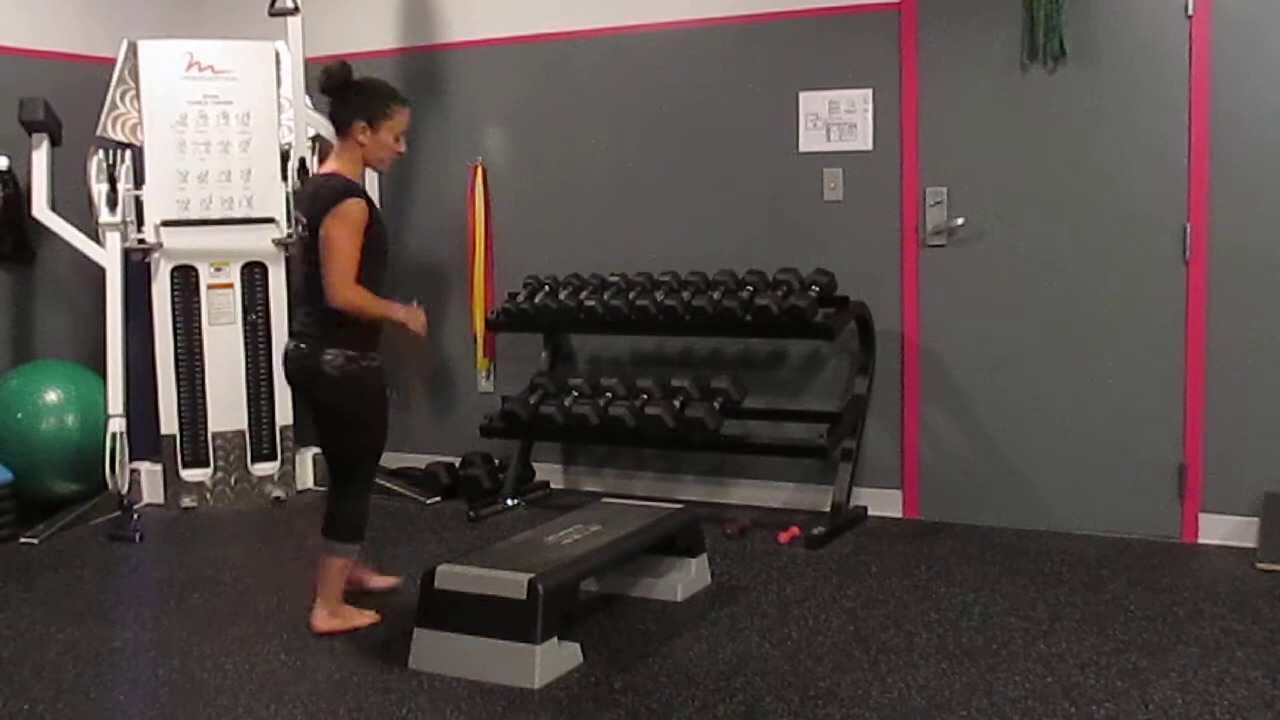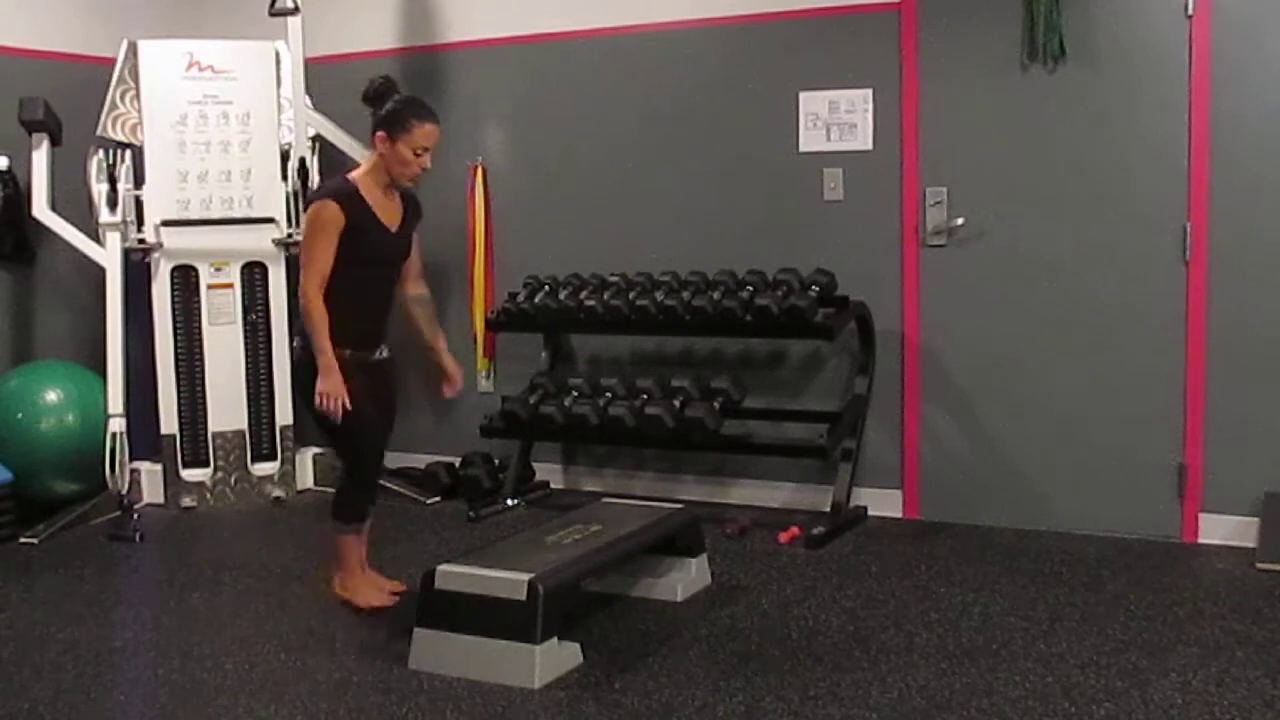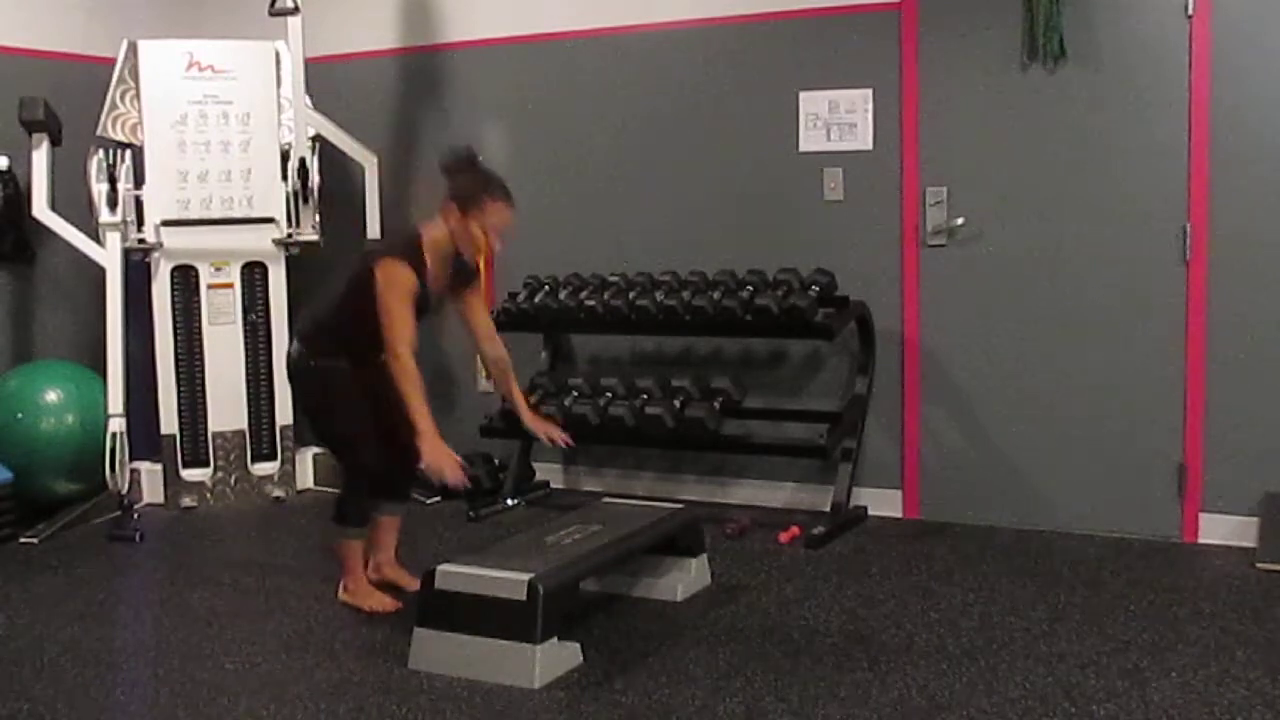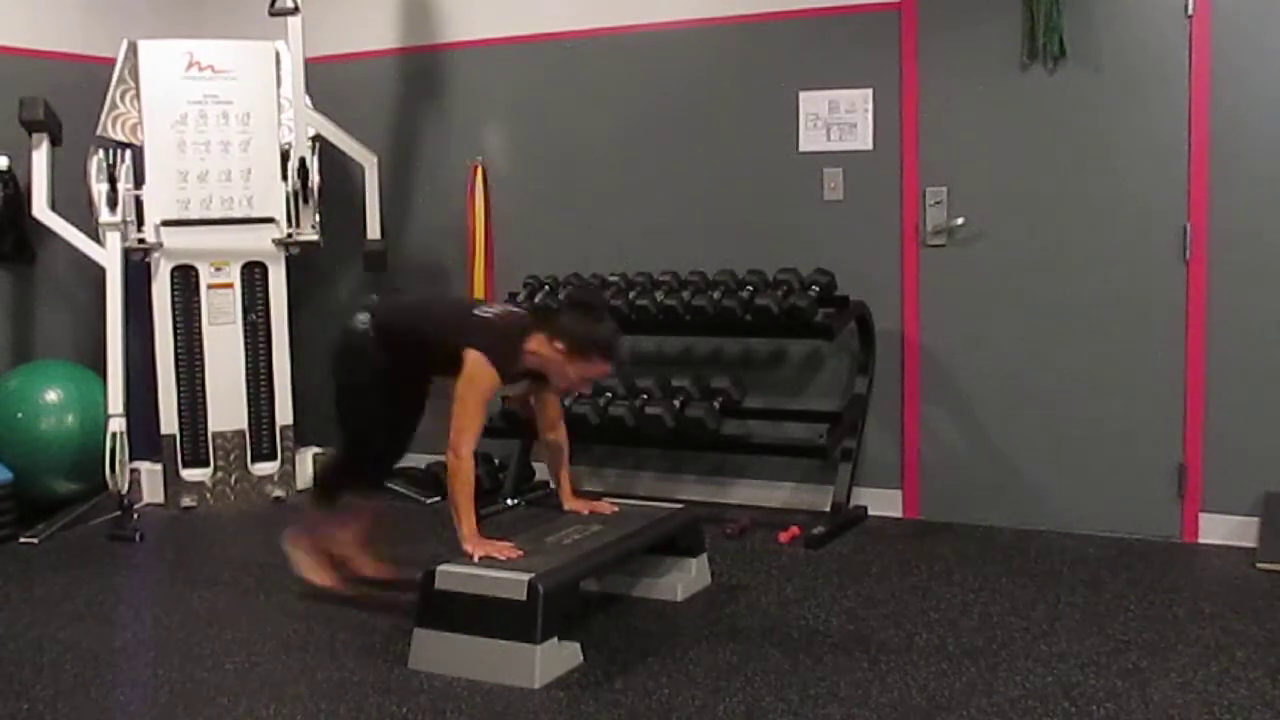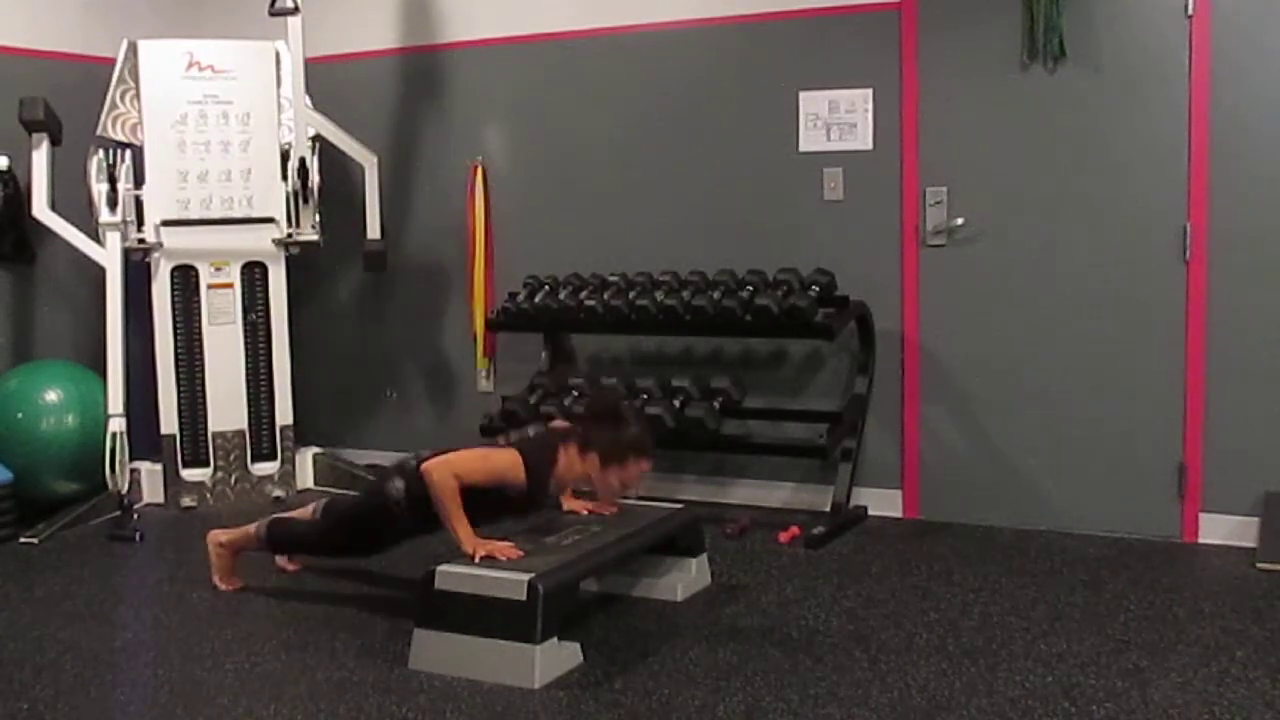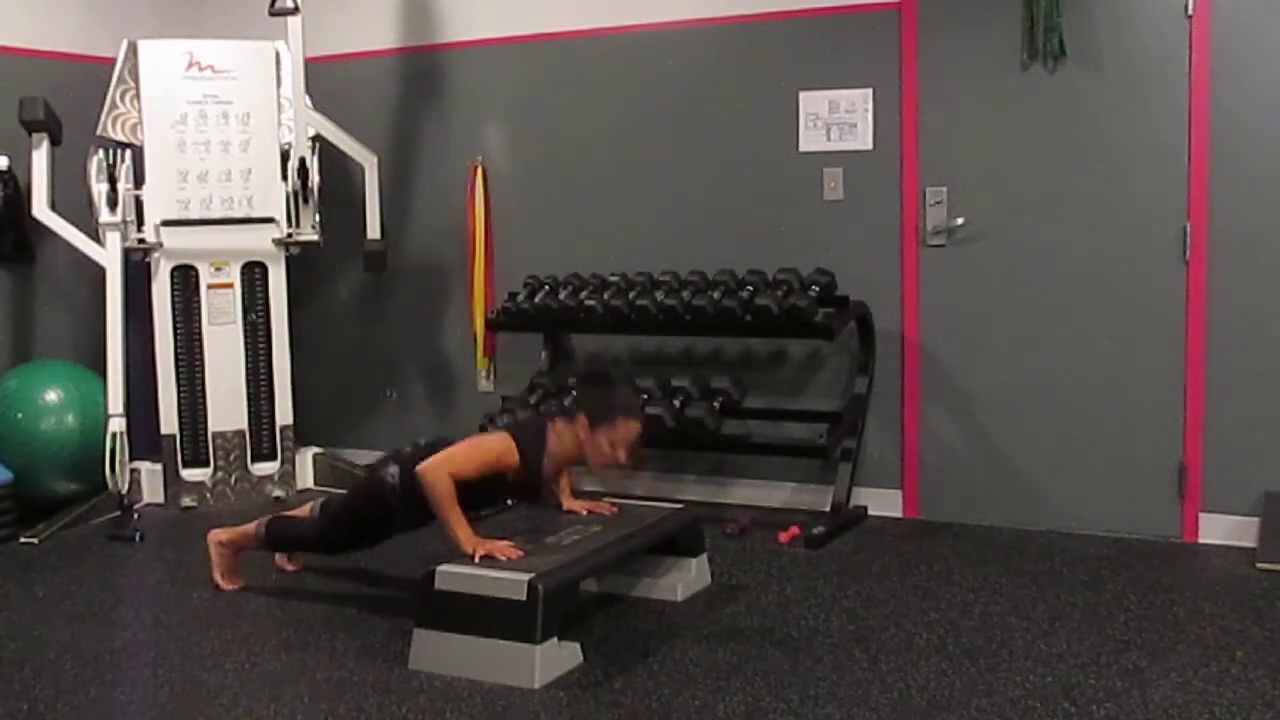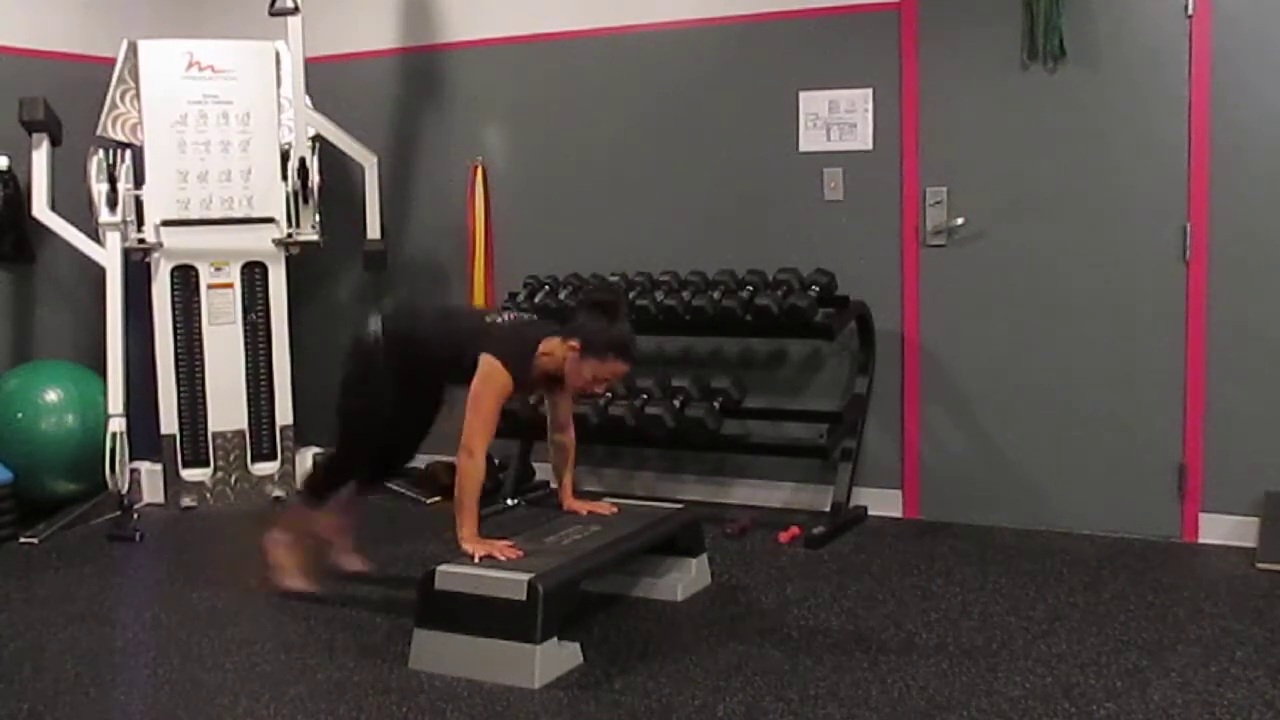
dt=0.4s
person 1, frame 1
left shoulder: (321, 187)
right shoulder: (347, 199)
right elbow: (340, 293)
right wrist: (401, 316)
left hip: (313, 354)
right hip: (338, 363)
left knee: (350, 471)
right knee: (354, 478)
left ankle: (348, 568)
right ankle: (329, 608)
person 1, frame 2
left shoulder: (408, 207)
right shoulder: (334, 203)
left elbow: (413, 287)
right elbow: (310, 292)
left wrist: (442, 353)
right wrist: (328, 370)
left hip: (375, 357)
right hip: (329, 359)
left knee: (368, 467)
right knee: (361, 464)
left ankle: (359, 567)
right ankle: (346, 575)
person 1, frame 3
left shoulder: (462, 268)
right shoulder: (401, 262)
left elbow: (490, 345)
right elbow: (403, 358)
left wrist: (526, 415)
right wrist: (430, 439)
left hip: (364, 362)
right hip: (318, 364)
left knee: (402, 456)
right knee: (366, 464)
left ankle: (382, 563)
right ankle: (352, 581)
person 1, frame 4
left shoulder: (548, 352)
right shoulder: (491, 355)
left elbow: (552, 432)
right elbow: (459, 452)
left wrist: (568, 497)
right wrist: (470, 538)
left hip: (416, 351)
right hip: (369, 343)
left knee: (384, 455)
right knee: (363, 453)
left ankle: (349, 546)
right ankle: (305, 540)
person 1, frame 5
left shoulder: (574, 443)
right shoulder: (524, 470)
left elbow: (553, 424)
right elbow: (437, 471)
left wrist: (566, 497)
right wrist: (469, 542)
left hip: (419, 488)
right hip: (410, 495)
left knee: (344, 516)
right knee: (330, 536)
left ankle: (296, 522)
right ankle: (227, 542)
person 1, frame 6
left shoulder: (570, 434)
right shoulder: (517, 448)
right elbow: (430, 471)
left wrist: (567, 497)
right wrist: (471, 542)
left hip: (428, 488)
right hip: (405, 484)
left knee: (346, 520)
right knee: (334, 537)
left ankle: (293, 529)
right ankle: (227, 539)
person 1, frame 7
left shoulder: (561, 359)
right shoulder: (509, 360)
left elbow: (562, 431)
right elbow: (471, 451)
left wrist: (567, 497)
right wrist: (468, 539)
left hip: (418, 359)
right hip: (383, 348)
left knee: (391, 456)
right knee: (354, 454)
left ankle: (326, 527)
right ankle: (285, 536)
